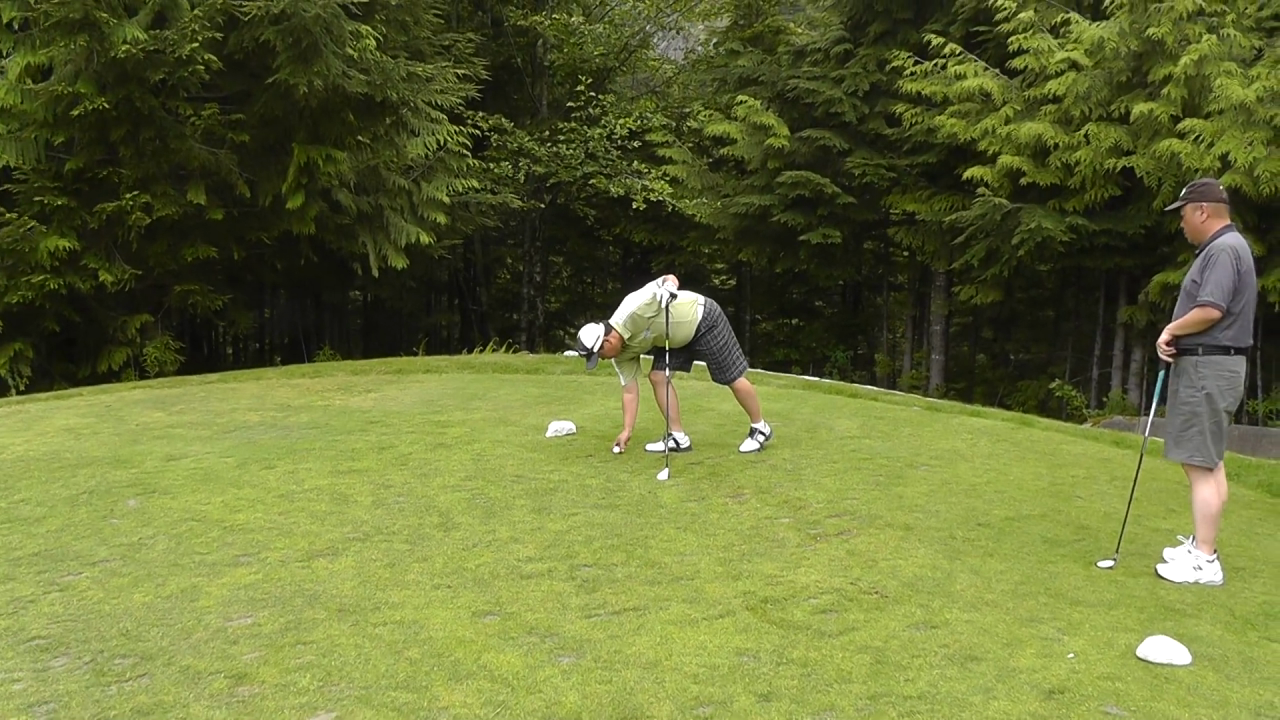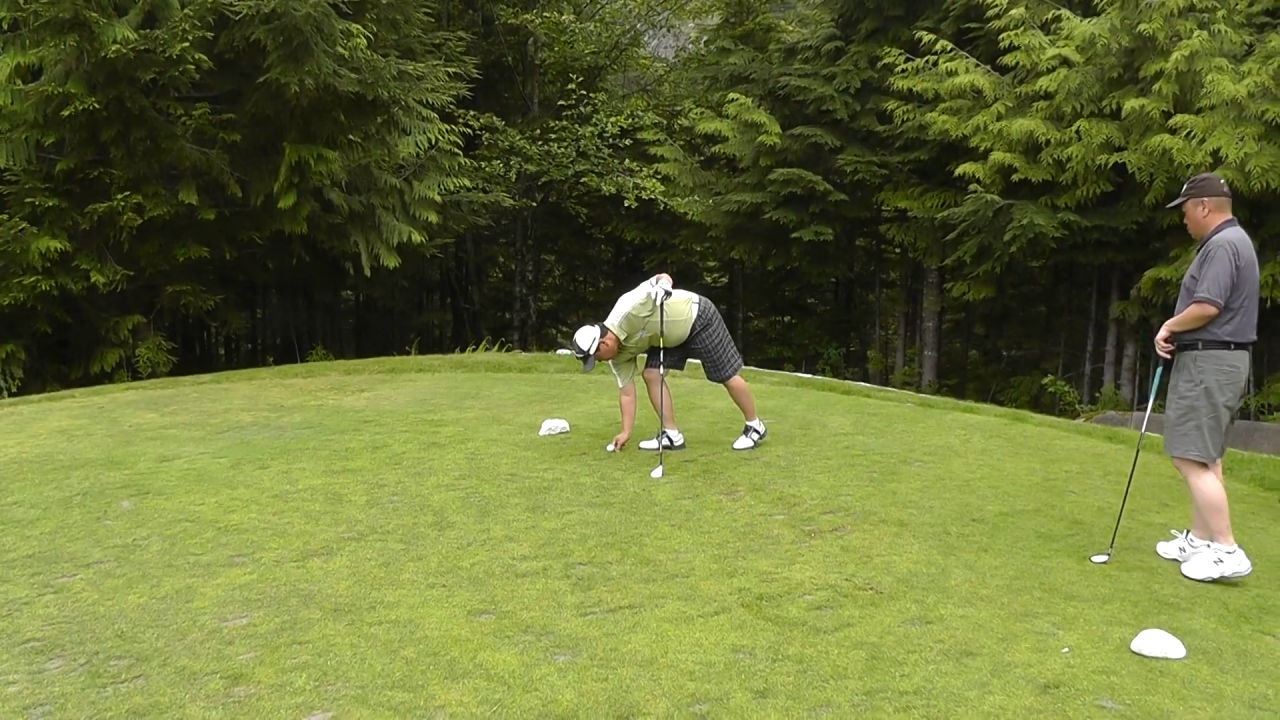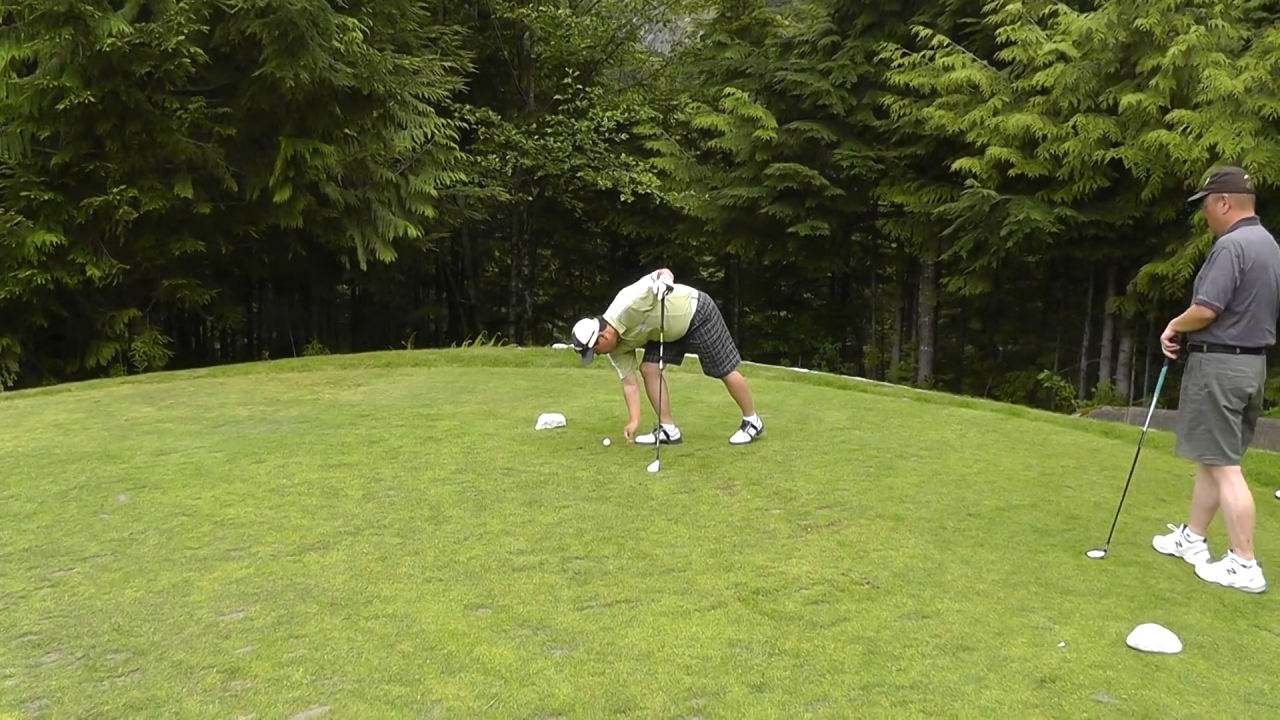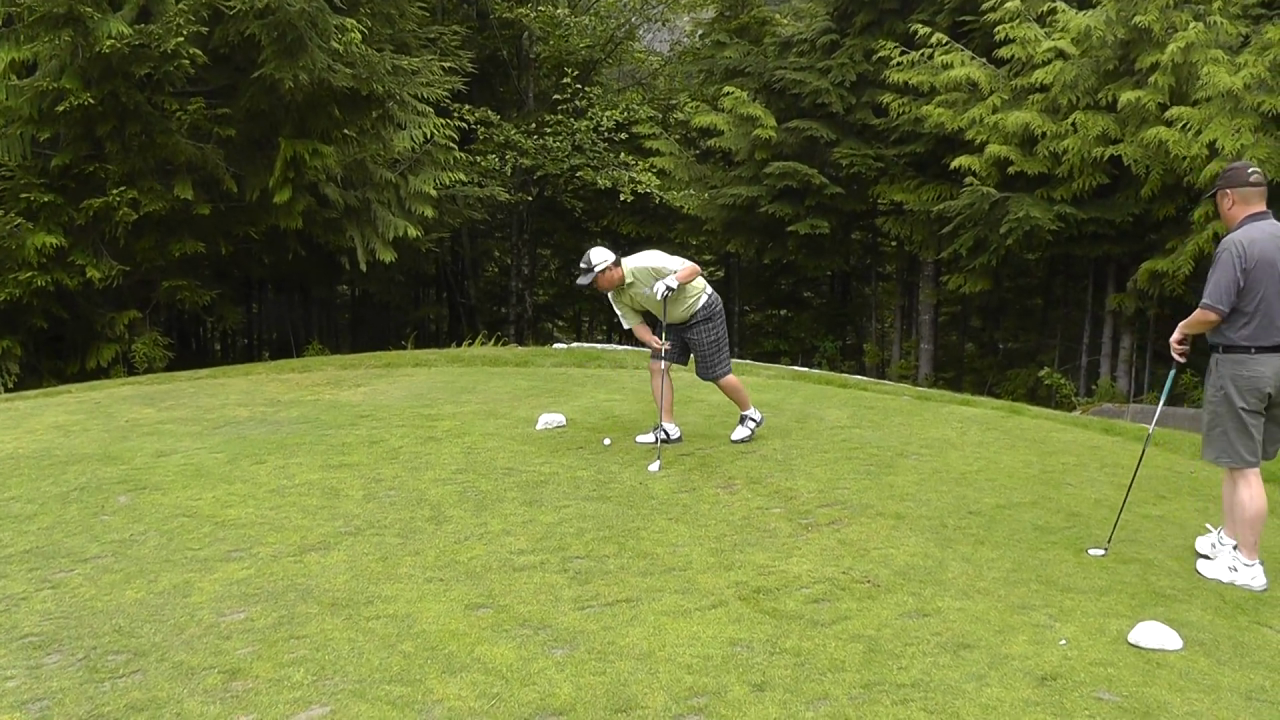
dt=0.4s
person 1, frame 1
left shoulder: (1224, 248)
right shoulder: (1221, 248)
left elbow: (1210, 310)
left wrist: (1170, 330)
right wrist: (1176, 336)
left hip: (1207, 367)
right hip: (1208, 365)
left knee: (1201, 465)
right knee: (1209, 462)
left ankle: (1204, 560)
right ankle: (1201, 545)
person 1, frame 2
left shoulder: (1222, 244)
right shoulder: (1231, 241)
left elbow: (1206, 307)
left wrist: (1168, 326)
right wrist: (1176, 332)
left hip: (1208, 363)
right hip: (1219, 360)
left knee: (1190, 458)
right knee: (1206, 459)
left ankle: (1226, 551)
right ankle: (1198, 541)
person 1, frame 3
left shoulder: (1232, 245)
left elbow: (1206, 310)
left wrist: (1173, 326)
left hip: (1219, 365)
left knee: (1224, 466)
right knee: (1212, 459)
left ankle: (1244, 565)
right ankle: (1192, 538)
person 1, frame 4
left shoulder: (1237, 244)
left elbow: (1211, 313)
left wrist: (1182, 329)
left hip: (1240, 365)
left knee: (1244, 467)
right knee: (1241, 460)
right ankle: (1229, 540)
person 2, frame 1
left shoulder: (633, 312)
right shoulder: (623, 352)
left elbow: (671, 278)
right elbow: (630, 390)
left wrist: (669, 286)
right wrist: (627, 429)
left hip: (703, 319)
left knee: (733, 378)
right knee: (657, 377)
left ankle: (760, 428)
right ankle: (678, 437)
person 2, frame 2
left shoulder: (628, 312)
right shoulder: (620, 353)
left elbow: (664, 276)
right elbow: (627, 392)
left wrist: (663, 283)
right wrist: (626, 432)
left hip: (698, 318)
left knee: (727, 375)
right knee: (651, 375)
left ankle: (755, 426)
right ankle: (671, 434)
person 2, frame 3
left shoulder: (628, 306)
right shoulder: (618, 346)
left elbow: (664, 272)
right elbow: (629, 384)
left wrist: (665, 279)
right wrist: (634, 420)
left hip: (698, 314)
left knee: (726, 370)
right knee: (649, 369)
left ankle: (752, 421)
right ankle: (668, 428)
person 2, frame 4
left shoulder: (644, 263)
right shoulder: (615, 294)
left elbow: (694, 269)
right elbow: (637, 325)
left wrist: (673, 280)
right wrist: (651, 340)
left hip: (703, 311)
right hip: (672, 320)
left knee: (717, 372)
right knee: (656, 365)
left ankle: (750, 415)
right ankle: (668, 428)
